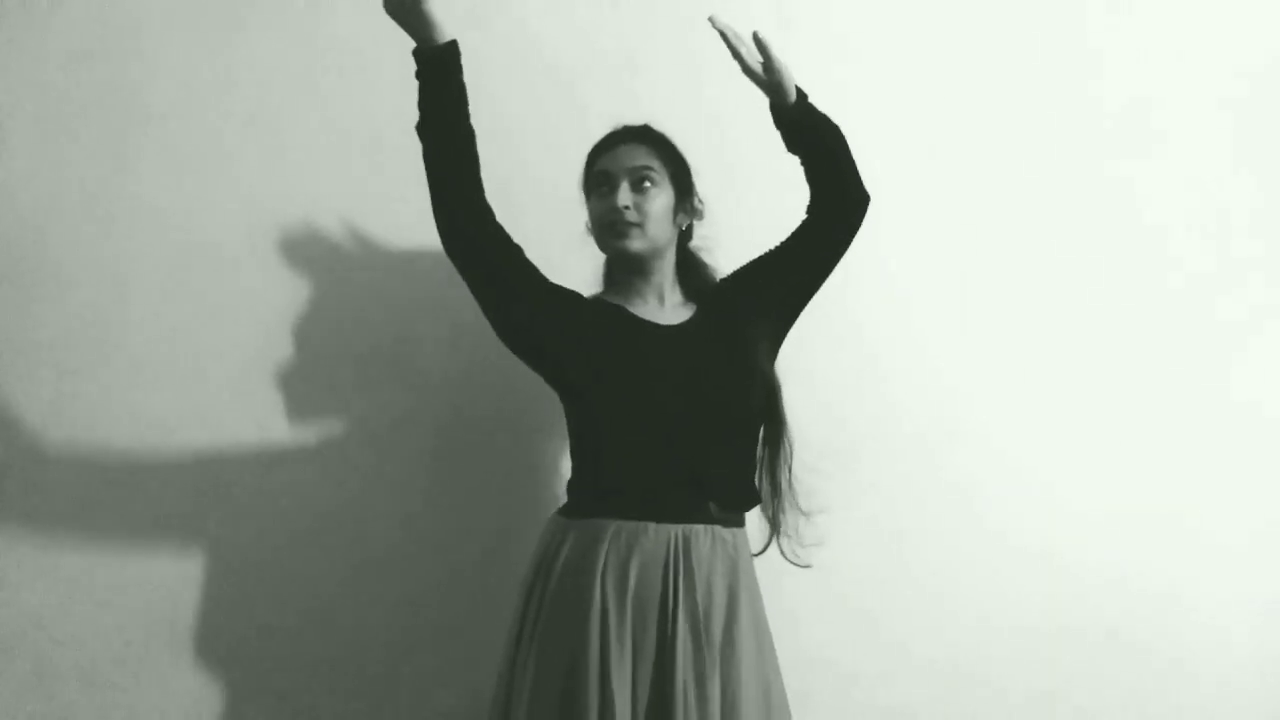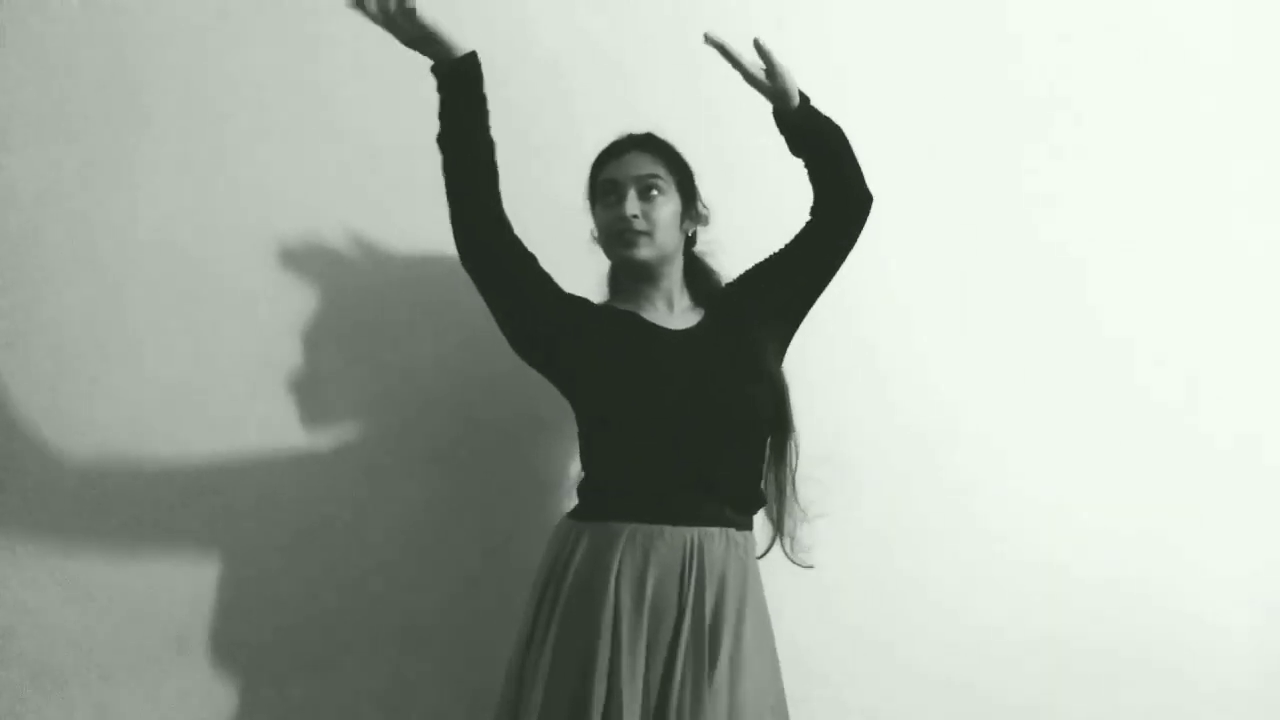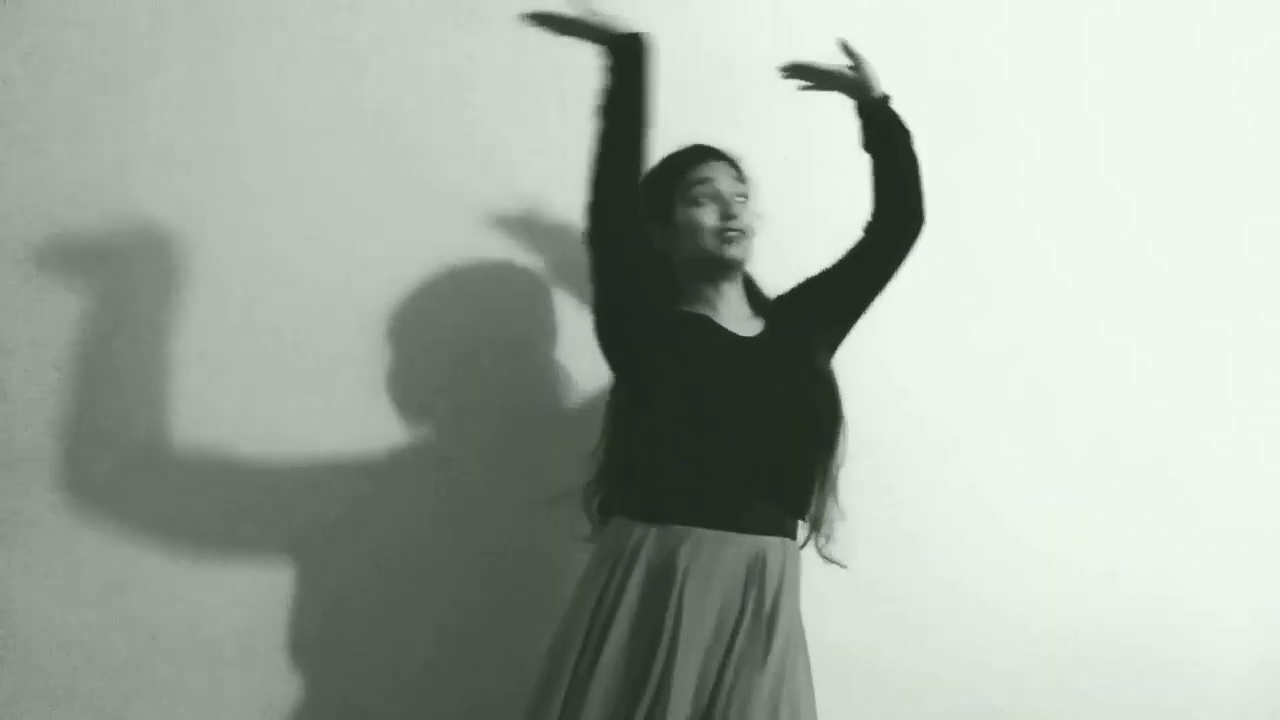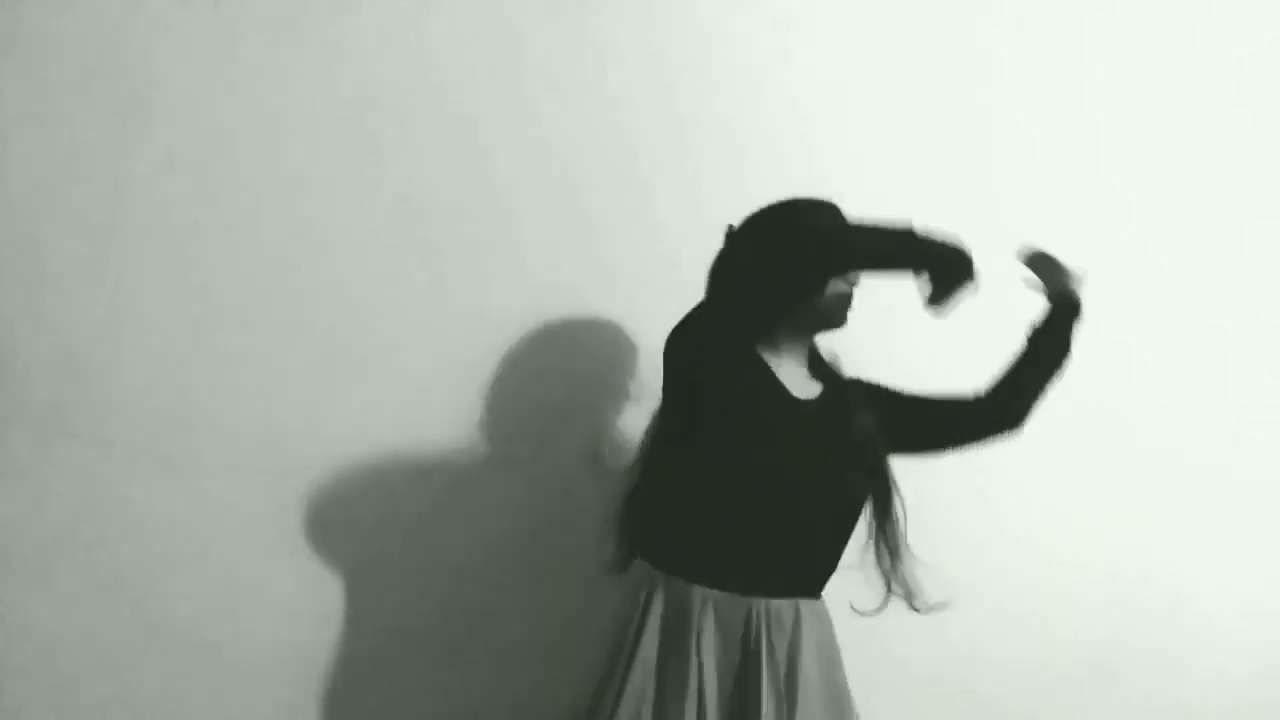
dt=0.3s
person 1, frame 1
left shoulder: (743, 312)
right shoulder: (569, 323)
left elbow: (843, 202)
right elbow: (466, 219)
left wrist: (787, 101)
left hip: (711, 584)
right hip: (594, 579)
person 1, frame 2
left shoulder: (750, 316)
right shoulder: (578, 330)
left elbow: (846, 203)
right elbow: (482, 230)
left wrist: (789, 103)
right wrist: (456, 70)
left hip: (716, 586)
right hip: (605, 580)
person 1, frame 3
left shoulder: (798, 327)
right shoulder: (642, 324)
left elbow: (897, 226)
right elbow: (612, 207)
left wrist: (873, 107)
right wrist: (626, 54)
left hip: (762, 592)
right hip: (655, 581)
person 1, frame 4
left shoulder: (859, 407)
right shoulder: (711, 357)
left elbow: (995, 412)
right elbow: (825, 248)
left wrist: (1060, 314)
right wrist: (943, 260)
left hip: (794, 643)
right hip: (695, 633)
